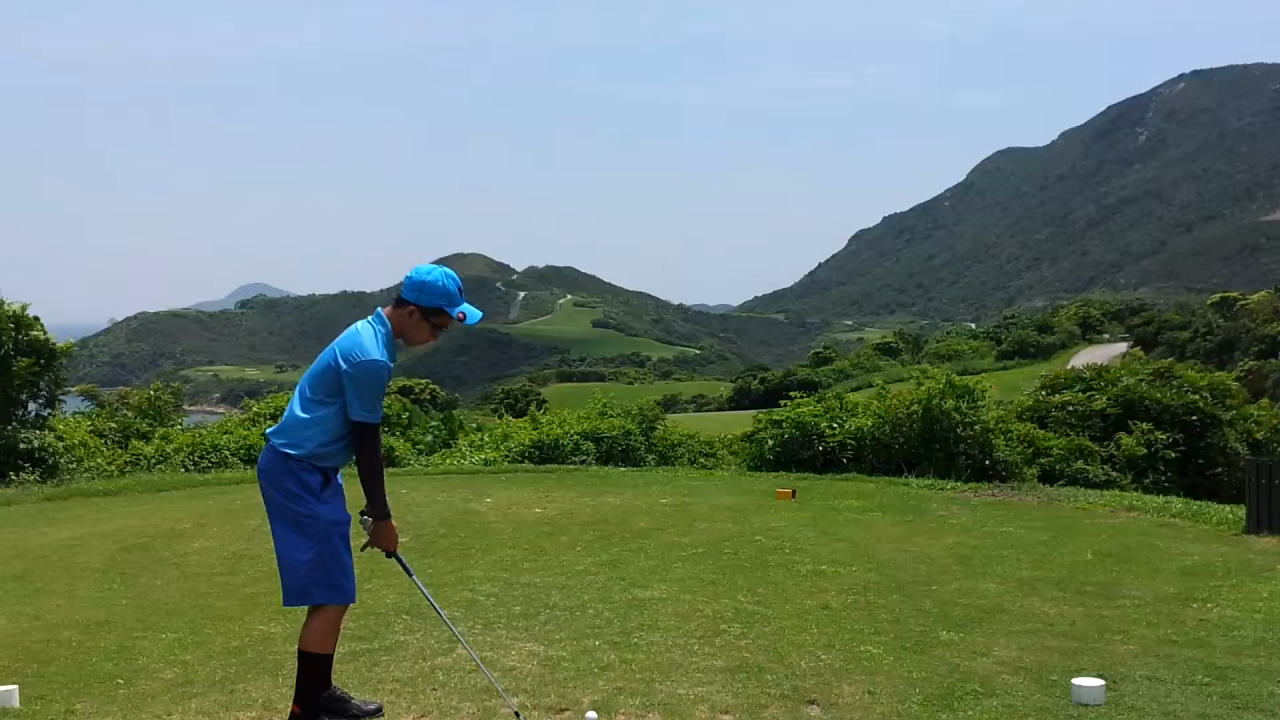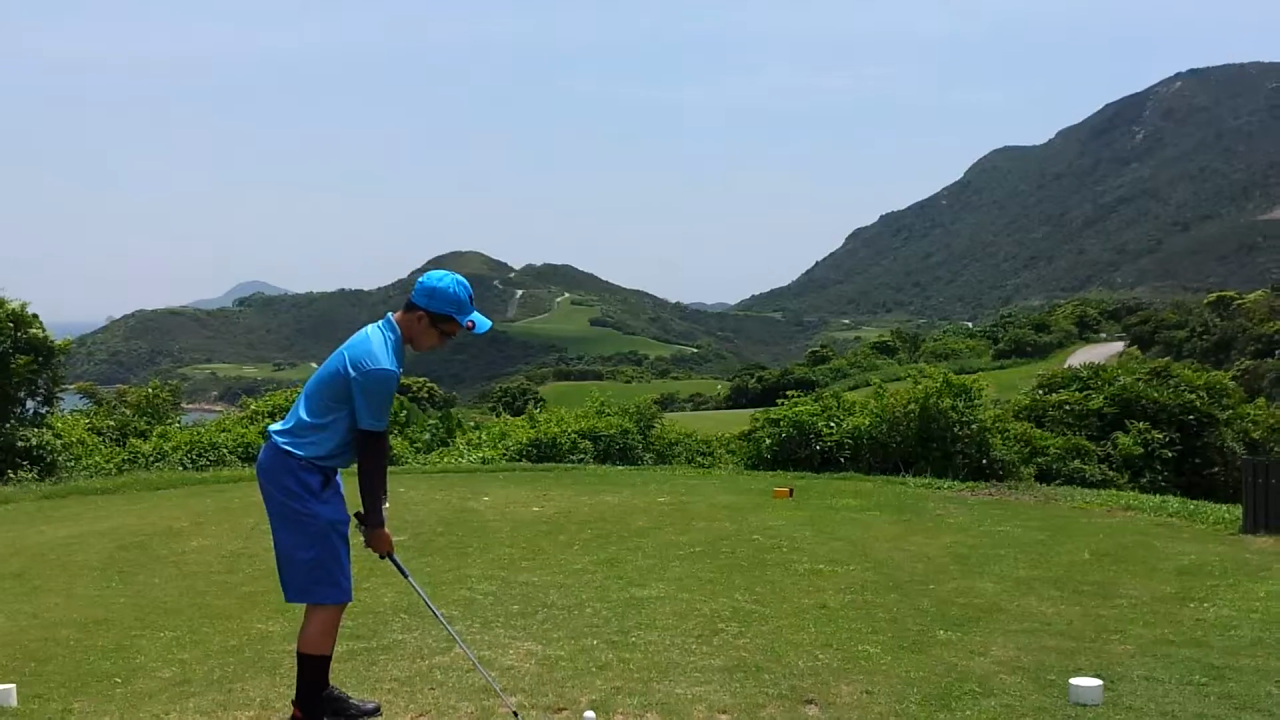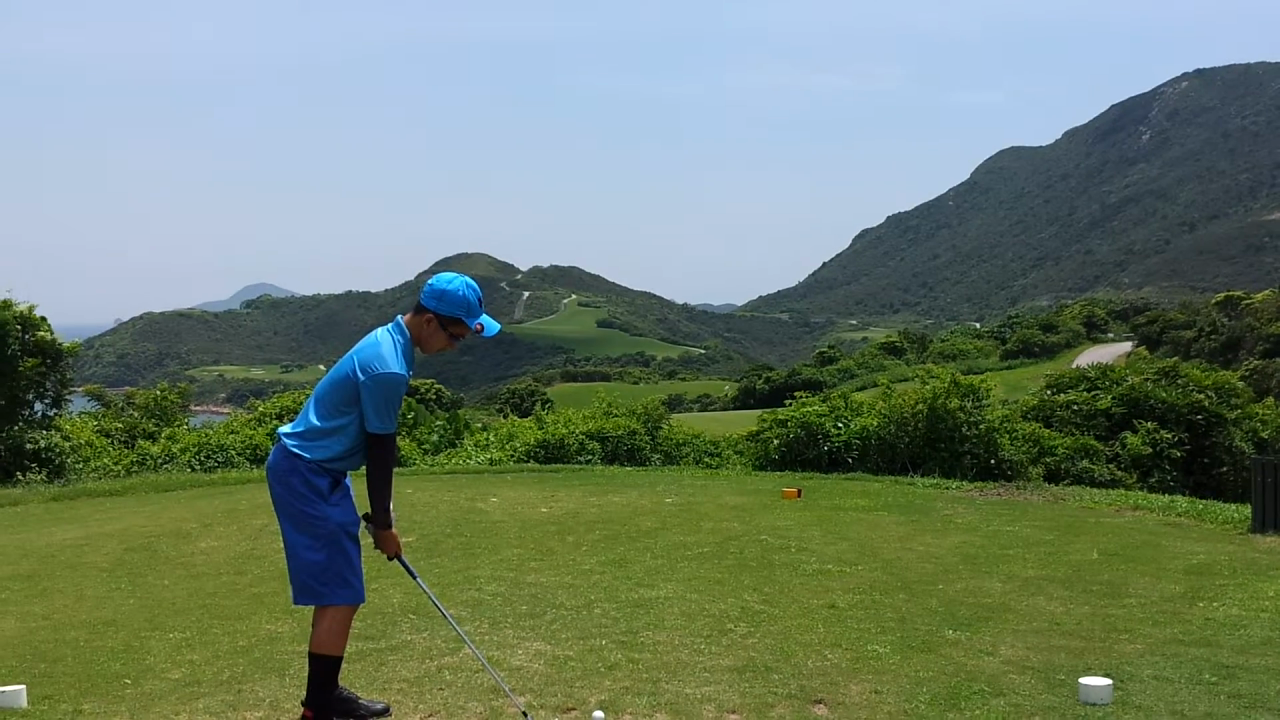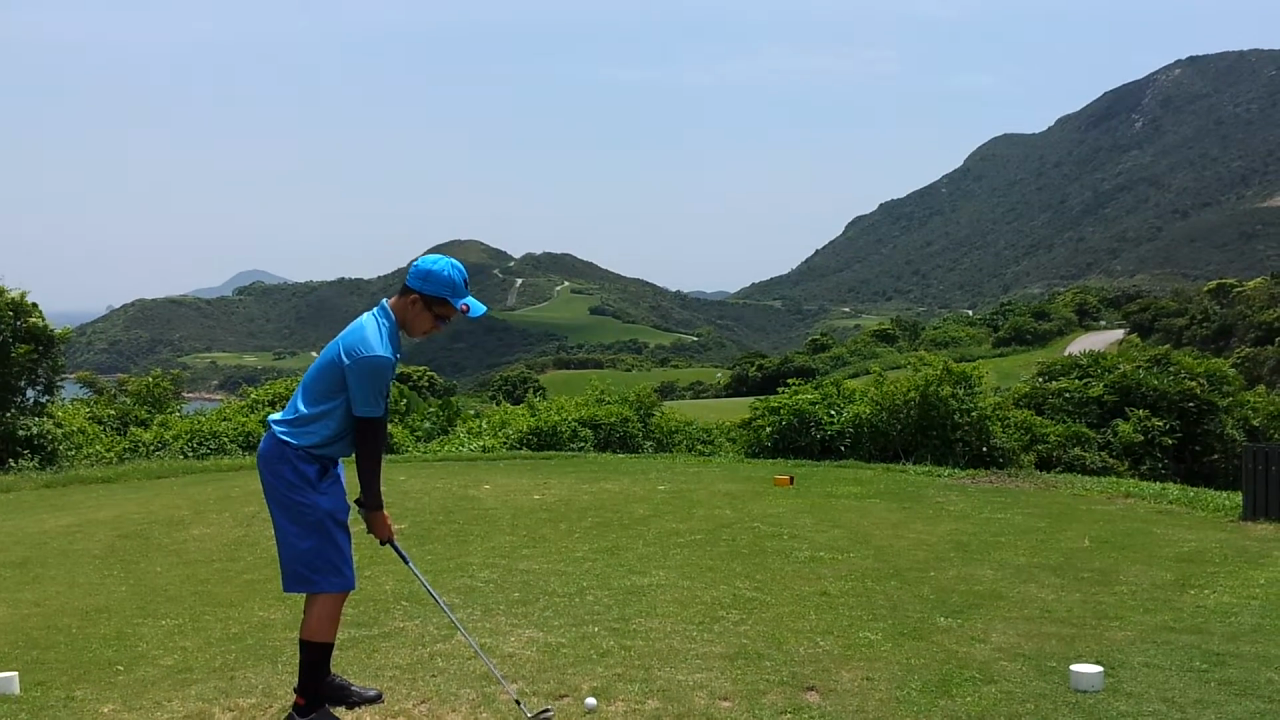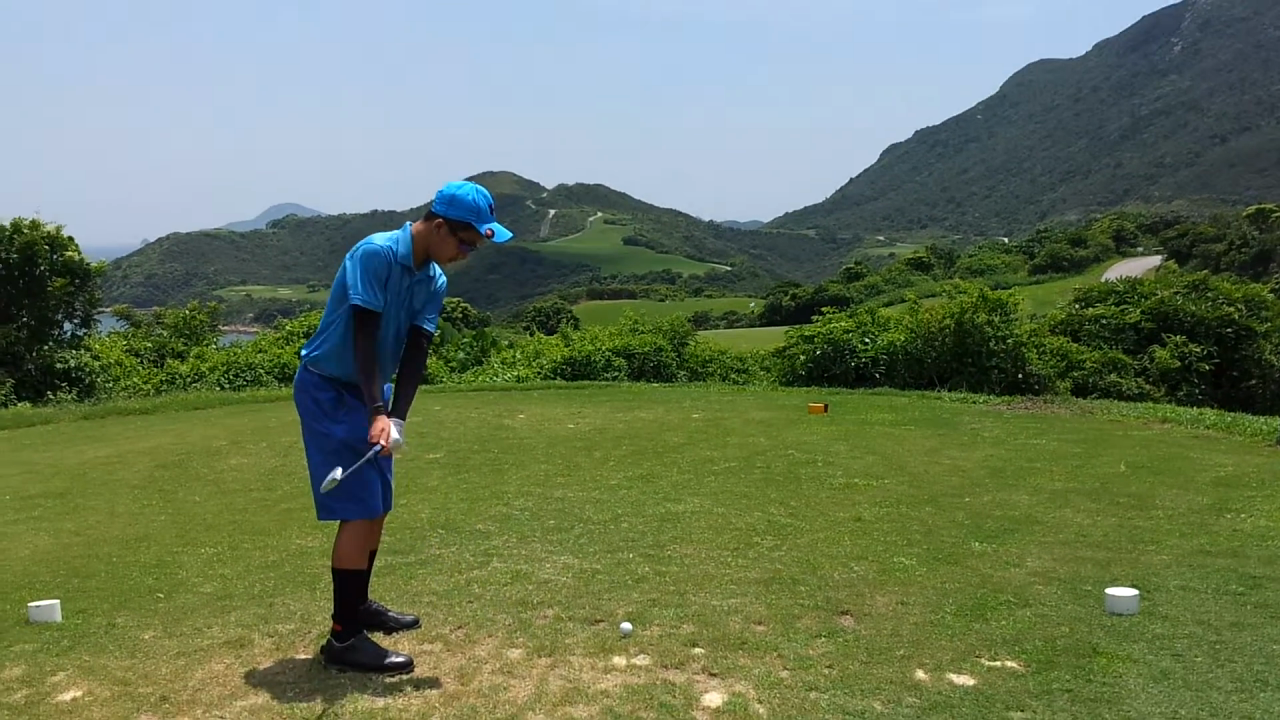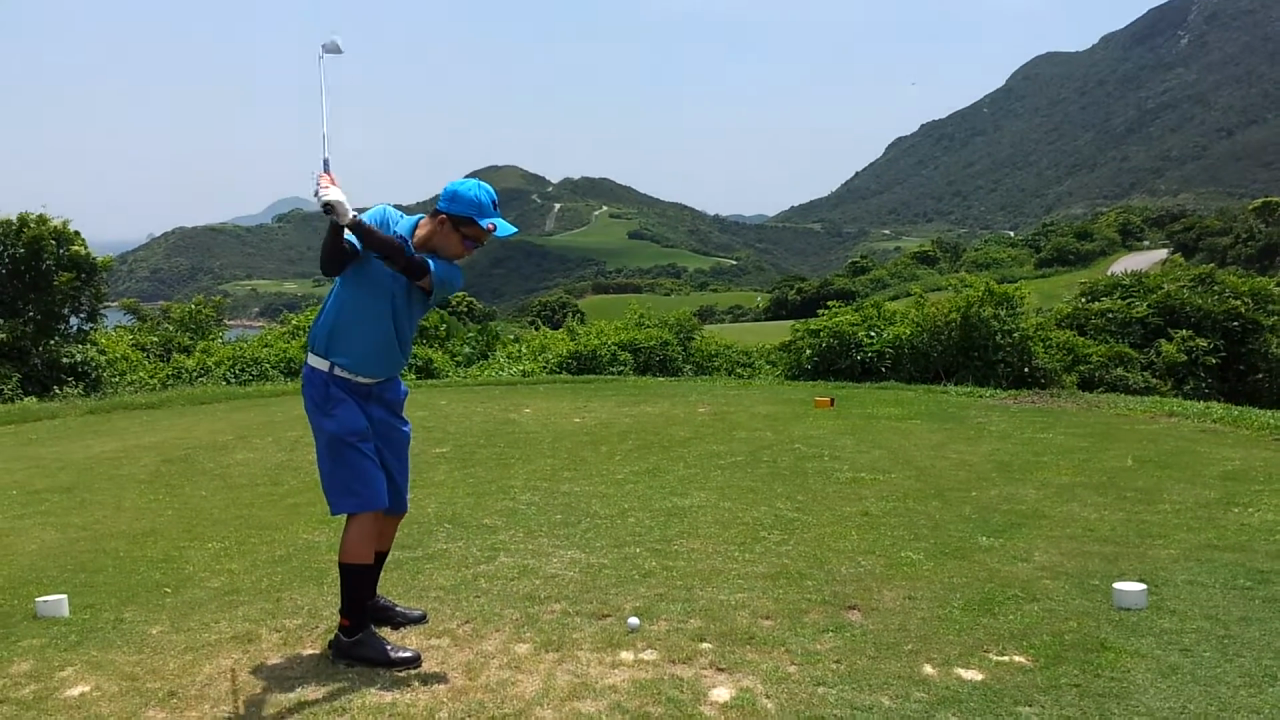
dt=0.4s
person 1, frame 1
left shoulder: (370, 335)
right shoulder: (369, 356)
left elbow: (366, 436)
right elbow: (366, 443)
left wrist: (376, 507)
right wrist: (382, 517)
left hip: (311, 468)
right hip: (297, 472)
left knee: (334, 589)
right knee: (331, 596)
person 1, frame 2
left shoulder: (380, 337)
right shoulder: (379, 365)
left elbow: (375, 440)
right elbow: (370, 449)
left wrist: (380, 503)
right wrist: (374, 524)
left hip: (307, 466)
right hip: (297, 470)
left knee: (329, 589)
right knee: (328, 595)
person 1, frame 3
left shoulder: (389, 340)
right shoulder: (388, 368)
left elbow: (382, 445)
right elbow: (378, 452)
left wrist: (381, 512)
right wrist: (382, 524)
left hip: (315, 468)
right hip: (306, 474)
left knee: (336, 590)
right knee: (340, 595)
person 1, frame 4
left shoulder: (380, 329)
right shoulder: (373, 351)
left elbow: (375, 426)
right elbow: (366, 435)
left wrist: (371, 496)
right wrist: (374, 506)
left hip: (313, 458)
right hip: (296, 461)
left knee: (328, 577)
right knee: (331, 581)
left ankle: (319, 679)
person 1, frame 5
left shoulder: (433, 284)
right shoulder: (374, 252)
left elbow: (416, 353)
right elbow: (363, 336)
left wrist: (395, 416)
right wrist: (374, 416)
left hip: (372, 395)
right hip: (329, 391)
left knee: (375, 507)
right knee: (358, 509)
left ankle: (357, 606)
right ankle: (343, 636)
person 1, frame 6
left shoulder: (446, 273)
right shoulder: (383, 221)
left elbow: (411, 265)
right elbow: (332, 264)
left wrist: (352, 217)
right wrist: (340, 216)
left hip: (383, 390)
right hip: (333, 385)
left knee: (391, 507)
right knee: (368, 507)
left ankle: (365, 602)
right ankle: (351, 634)
